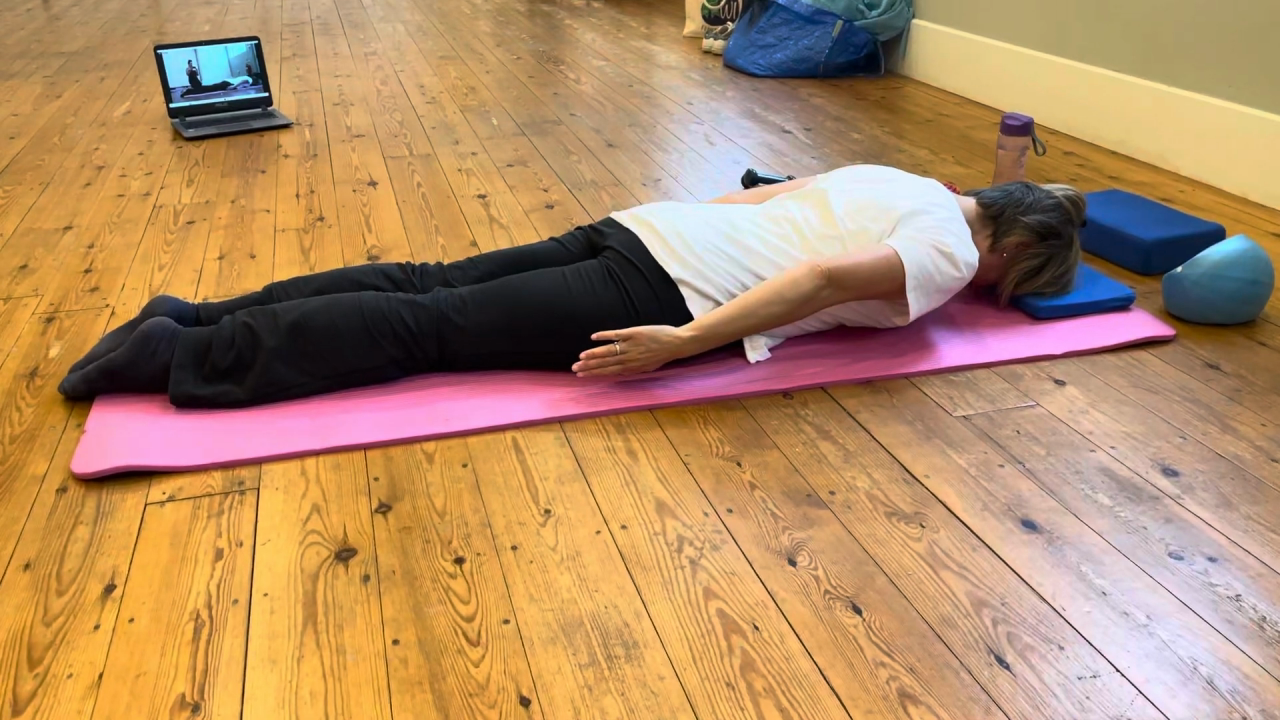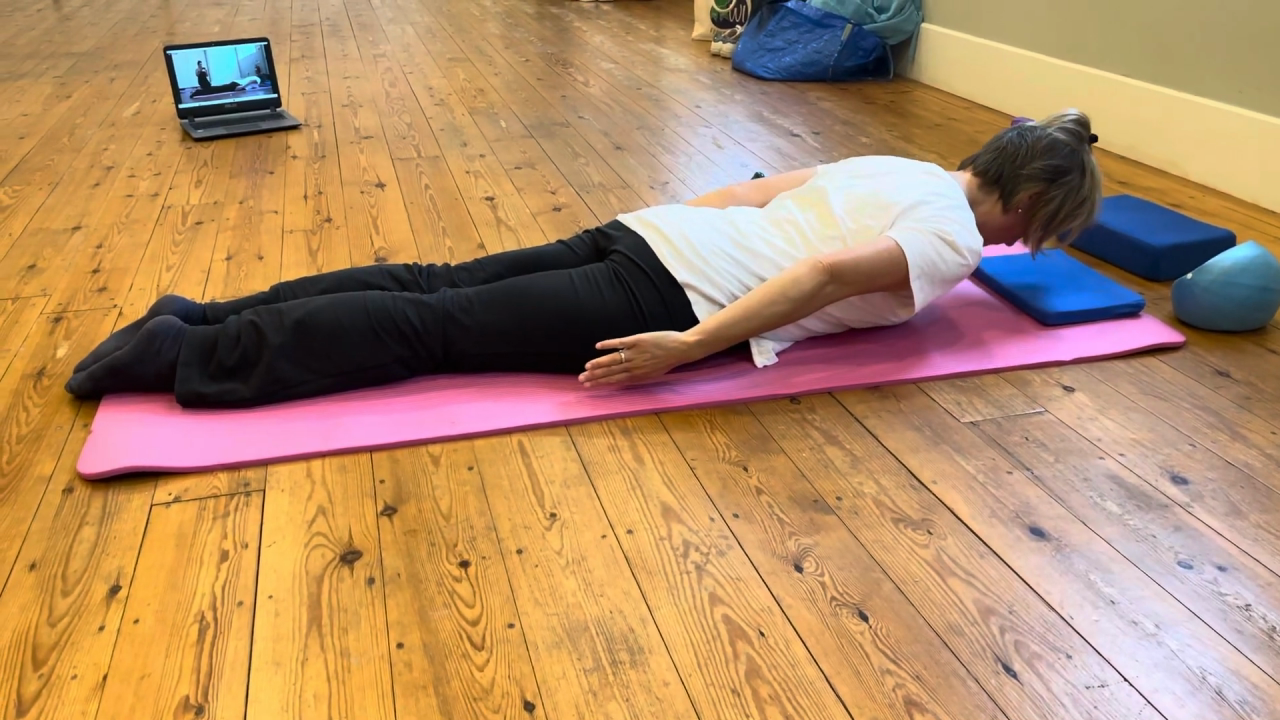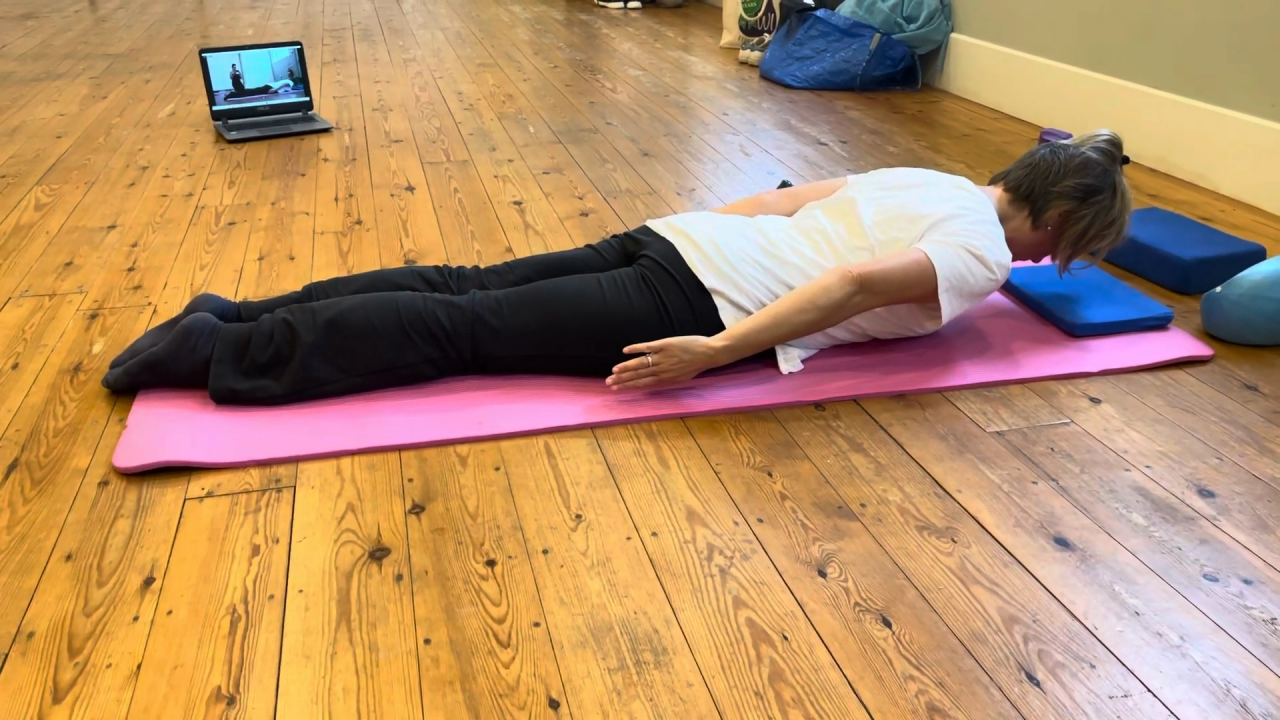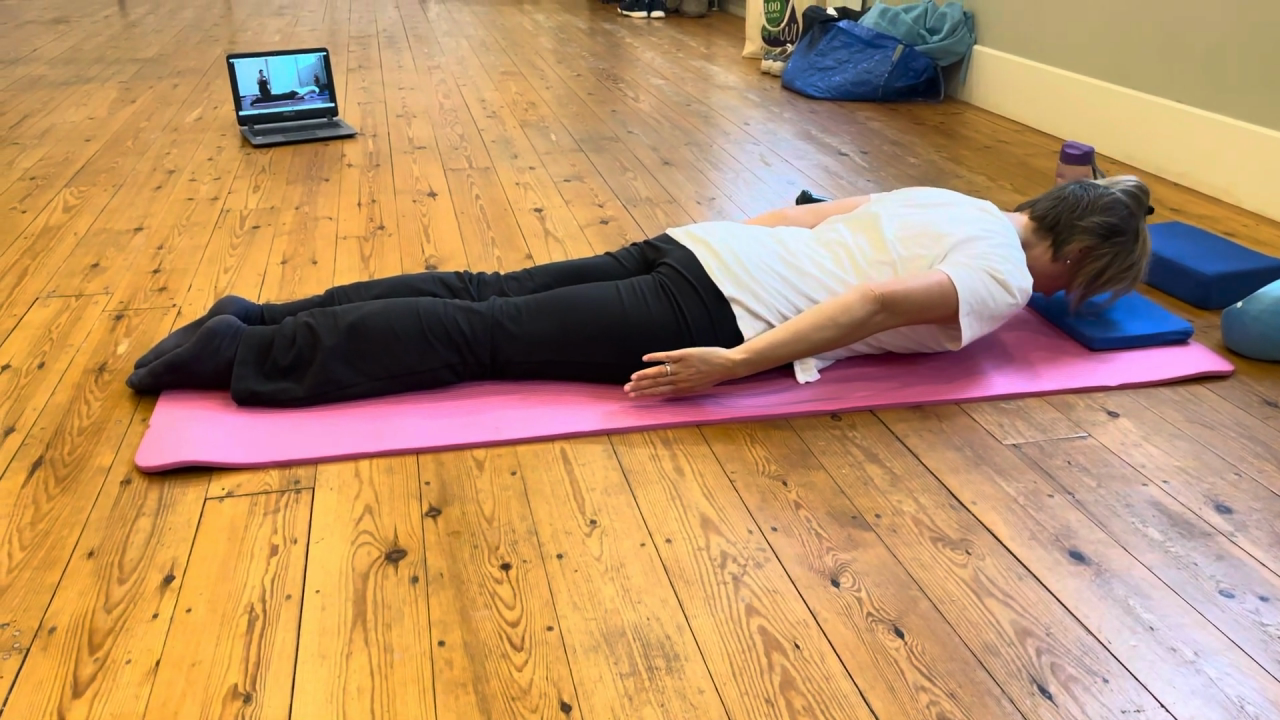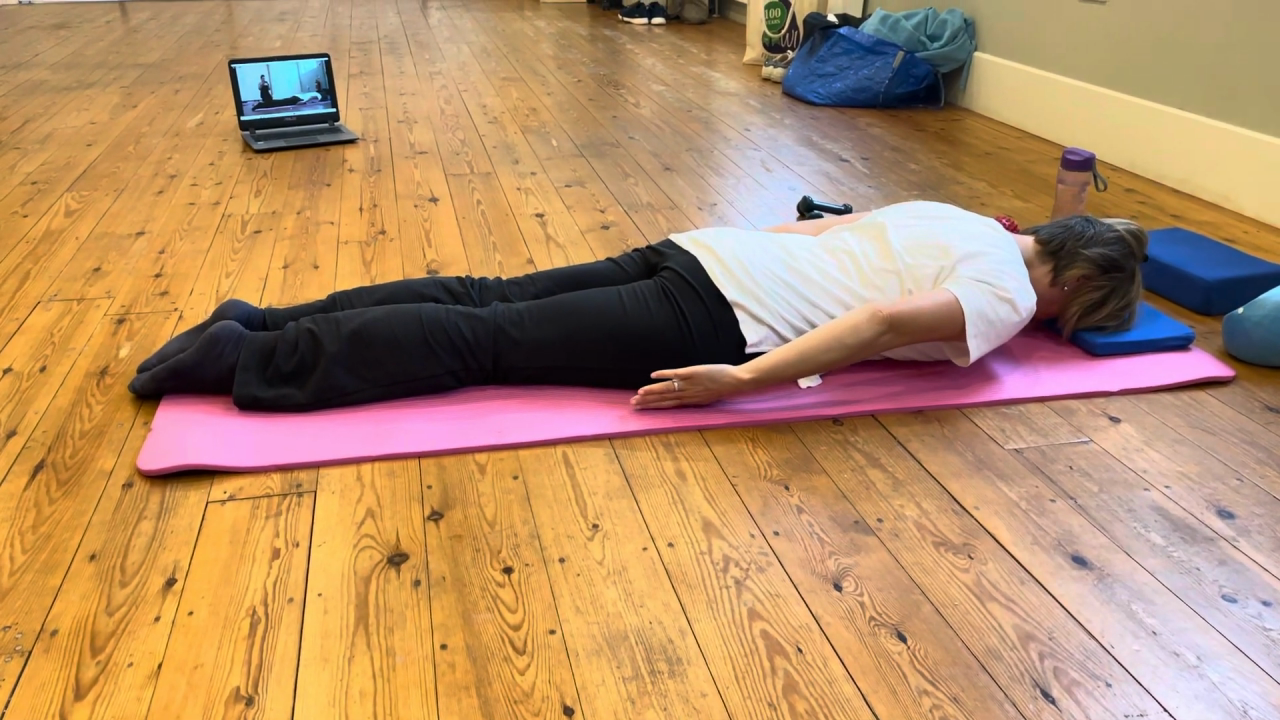
dt=1s
person 1, frame 1
left shoulder: (900, 182)
right shoulder: (949, 253)
right elbow: (827, 278)
right wrist: (684, 341)
left hip: (647, 227)
right hip: (673, 290)
left knee: (431, 288)
right knee: (436, 330)
left ankle: (190, 317)
right ankle: (181, 356)
person 1, frame 2
left shoulder: (898, 168)
right shoulder: (953, 238)
right elbow: (833, 275)
right wrist: (690, 346)
left hip: (650, 234)
right hip: (676, 298)
left knee: (437, 291)
right knee: (437, 331)
left ankle: (198, 318)
right ankle: (185, 356)
person 1, frame 3
left shoulder: (930, 182)
right shoulder: (982, 253)
right elbow: (861, 284)
right wrist: (716, 352)
left hip: (679, 240)
right hip: (701, 304)
left knee: (466, 292)
right knee: (468, 332)
left ankle: (230, 315)
right ankle: (221, 354)
person 1, frame 4
left shoulder: (952, 201)
right shoulder: (1004, 276)
right elbow: (883, 302)
right wrist: (736, 362)
left hip: (702, 246)
right hip: (716, 311)
left knee: (486, 297)
right knee: (487, 338)
left ankle: (254, 317)
right ankle: (244, 356)
person 1, frame 5
left shoulder: (955, 218)
right shoulder: (1004, 293)
right elbow: (889, 323)
right wrist: (748, 379)
left hip: (701, 254)
right hip: (719, 322)
left knee: (486, 302)
right knee: (487, 343)
left ankle: (256, 323)
right ankle: (243, 361)
